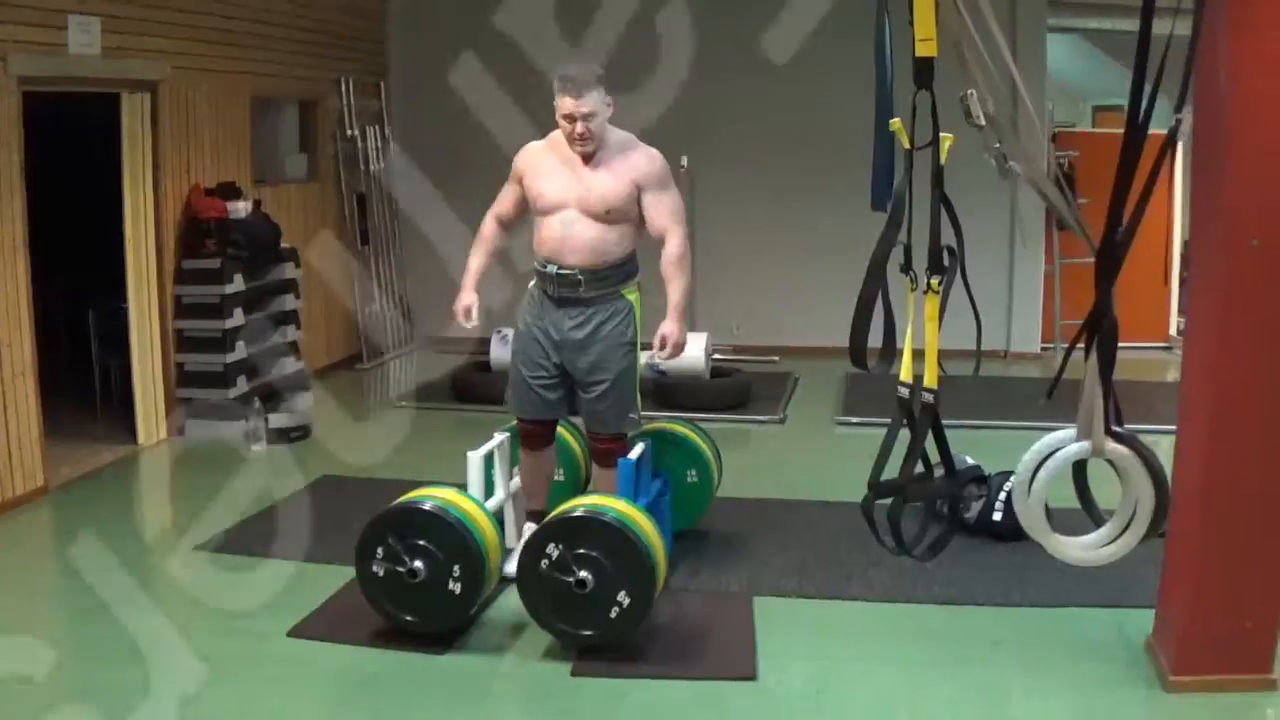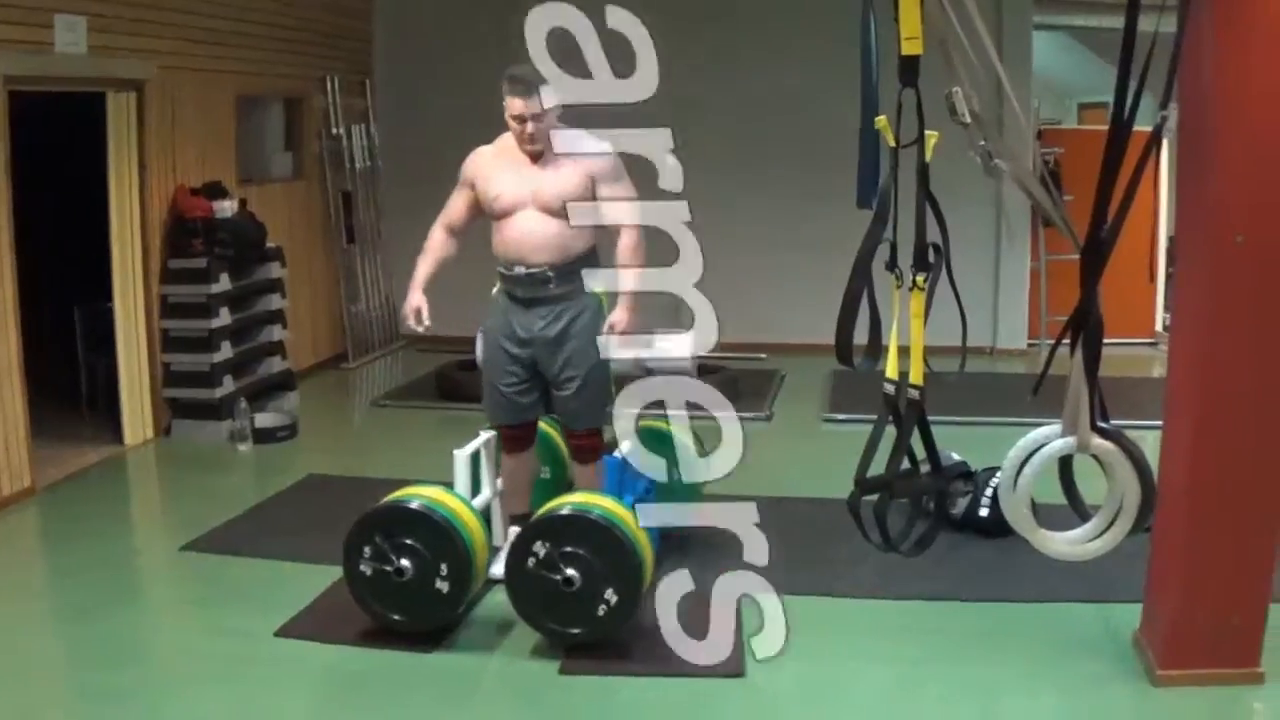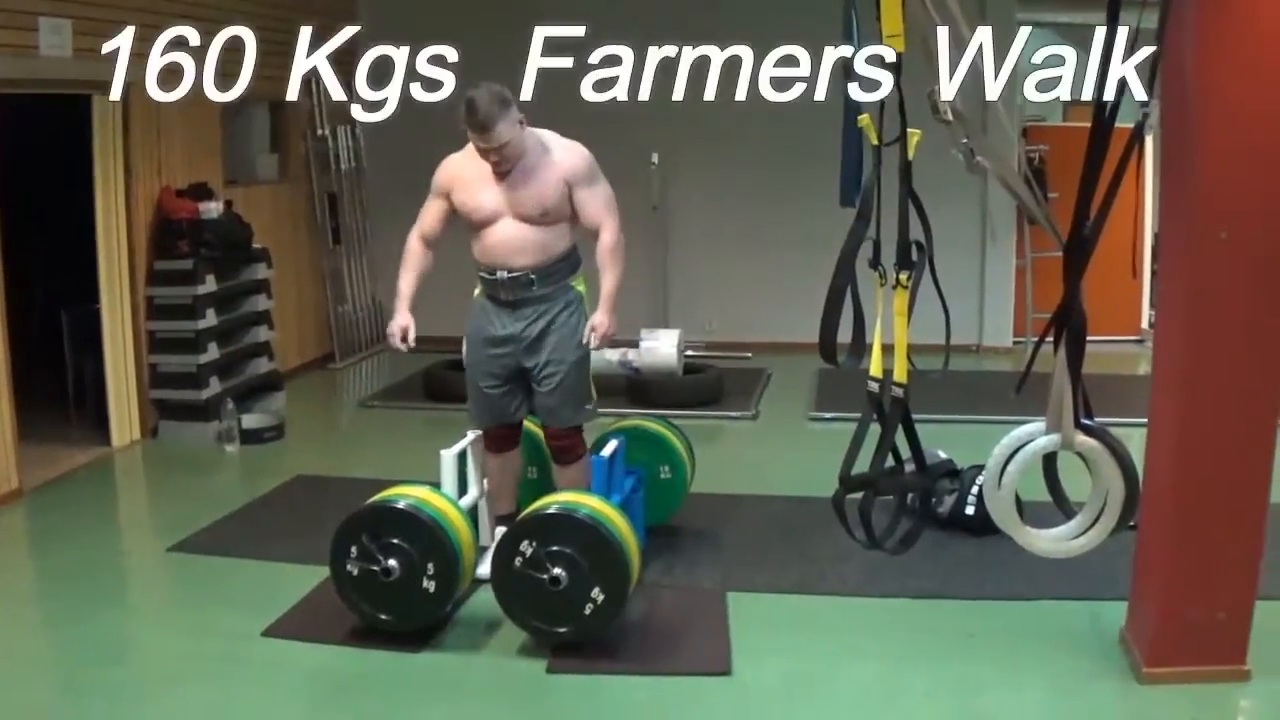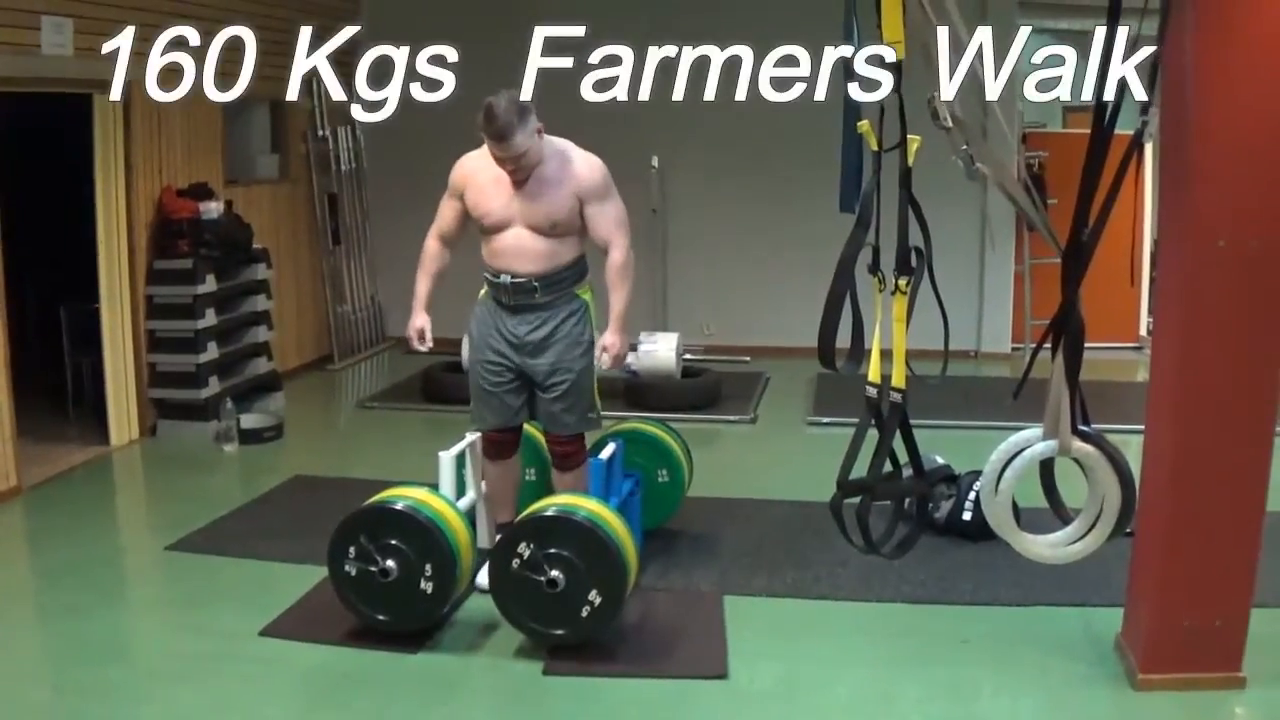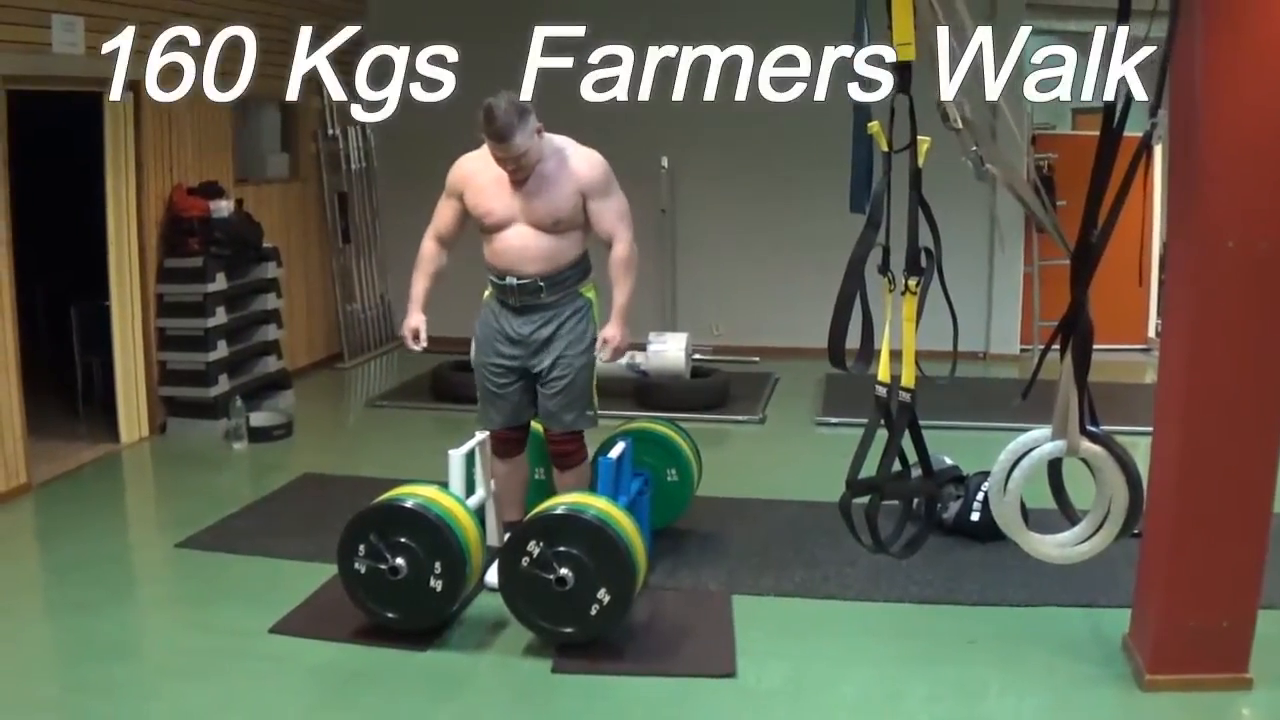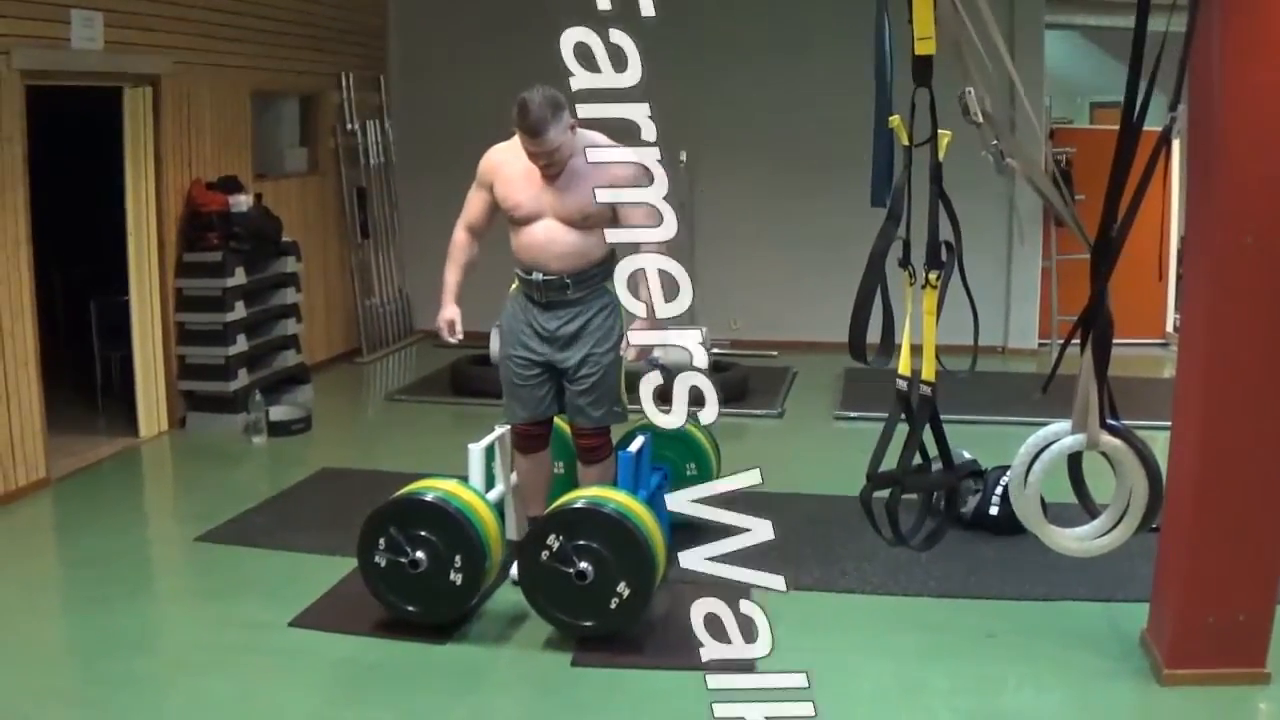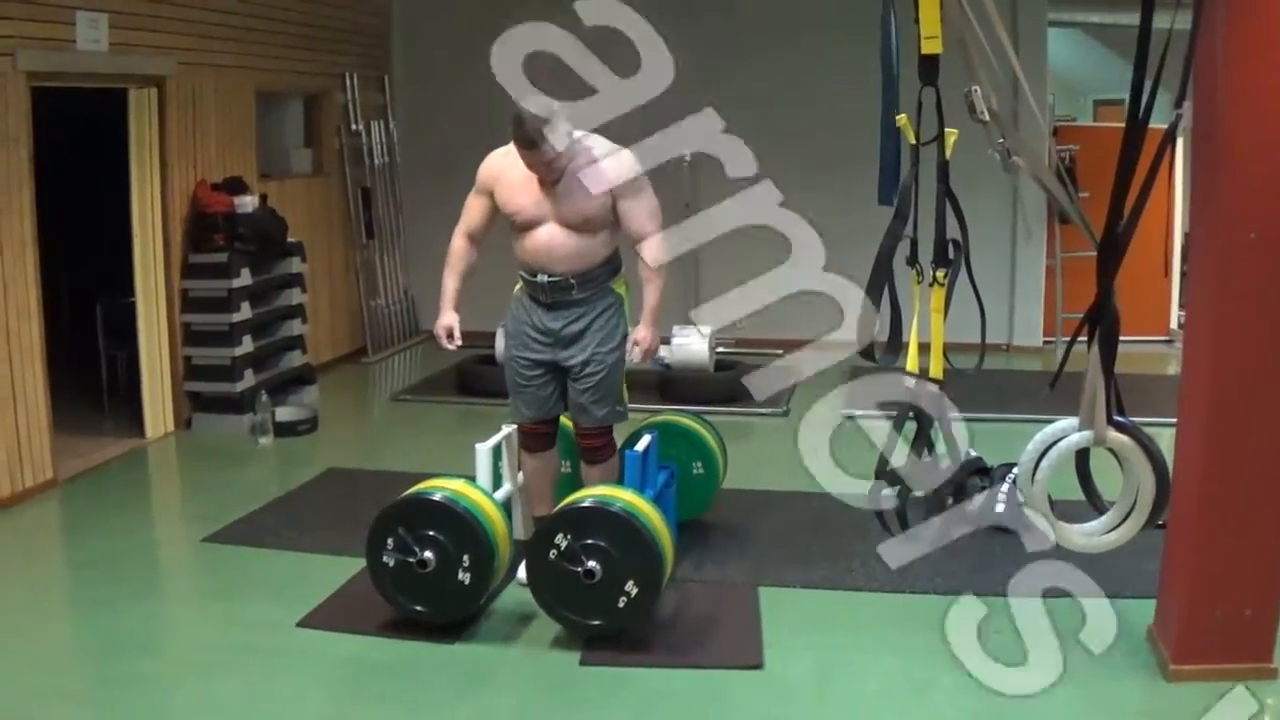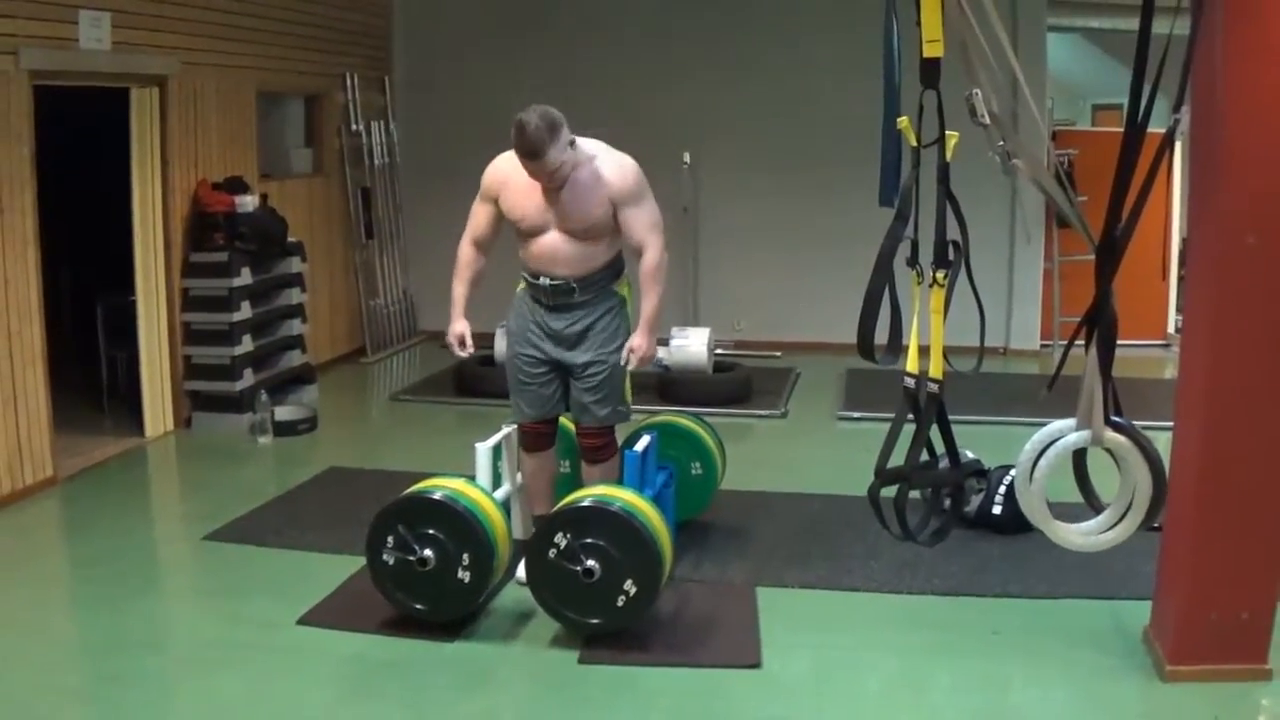
dt=0.5s
person 1, frame 1
left shoulder: (643, 162)
right shoulder: (532, 158)
left elbow: (673, 239)
right elbow: (497, 220)
left wrist: (675, 314)
right wrist: (469, 284)
left hip: (606, 307)
right hip: (542, 303)
left knee: (607, 433)
right knee: (532, 424)
right ankle: (534, 529)
person 1, frame 2
left shoulder: (595, 158)
right shoulder: (482, 162)
left elbow: (628, 230)
right elbow: (447, 228)
left wrist: (625, 300)
right wrist: (418, 286)
left hip: (573, 303)
right hip: (508, 305)
left knee: (583, 429)
right knee: (512, 428)
right ankle: (518, 532)
person 1, frame 3
left shoulder: (569, 160)
right shoulder: (453, 172)
left elbow: (608, 231)
right elbow: (421, 241)
left wrist: (606, 305)
right wrist: (402, 307)
left hip: (555, 303)
right hip: (491, 307)
left knee: (562, 430)
right knee: (496, 427)
right ankle: (504, 532)
person 1, frame 4
left shoulder: (583, 171)
right shoulder: (468, 171)
left elbow: (617, 248)
right elbow: (439, 239)
left wrist: (615, 325)
right wrist: (420, 306)
left hip: (560, 311)
right hip: (495, 311)
left knee: (564, 438)
right knee: (497, 435)
person 1, frame 5
left shoulder: (584, 167)
right shoulder: (467, 172)
left elbow: (621, 242)
right elbow: (436, 240)
left wrist: (618, 316)
right wrist: (416, 306)
left hip: (565, 309)
right hip: (500, 311)
left knee: (564, 434)
right knee: (505, 433)
right ankle: (513, 541)
person 1, frame 6
left shoulder: (615, 164)
right shoulder: (497, 162)
left elbow: (649, 239)
right elbow: (468, 230)
left wrist: (643, 316)
right wrist: (449, 298)
left hip: (590, 305)
right hip: (526, 304)
left knee: (591, 431)
right knee: (527, 428)
person 1, frame 7
left shoulder: (614, 167)
right shoulder: (496, 168)
left elbow: (650, 242)
right elbow: (466, 236)
left wrist: (649, 317)
right wrist: (448, 303)
left hip: (594, 305)
right hip: (530, 305)
left knee: (594, 430)
right knee: (534, 428)
person 1, frame 8
left shoulder: (617, 172)
right shoulder: (500, 174)
left elbow: (652, 250)
right elbow: (473, 244)
left wrist: (646, 327)
right wrist: (458, 312)
left hip: (597, 308)
right hip: (533, 308)
left knee: (595, 432)
right knee: (533, 428)
